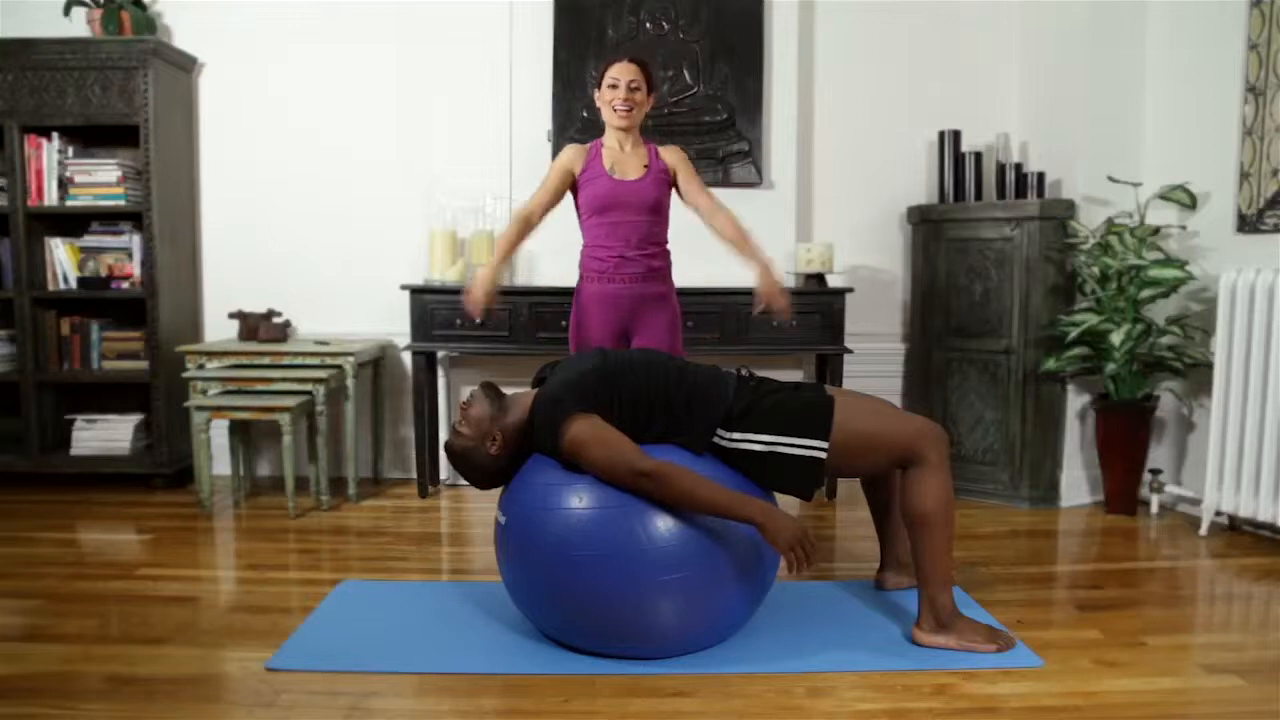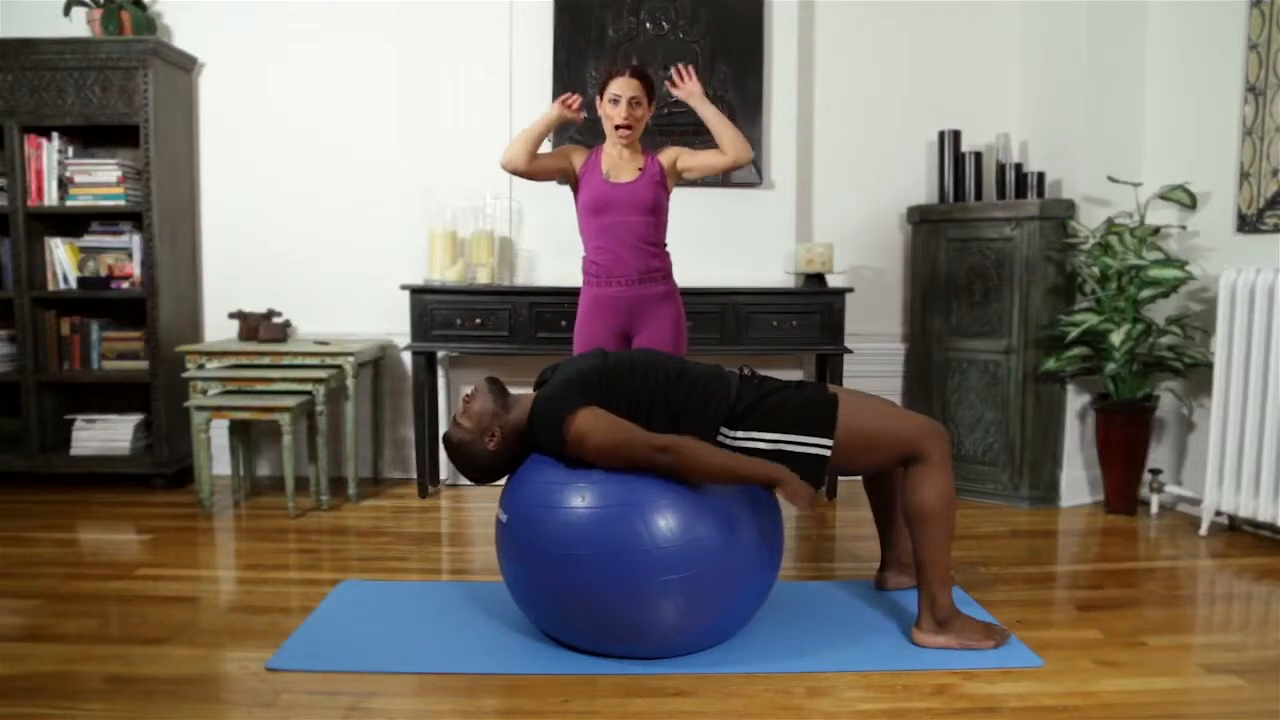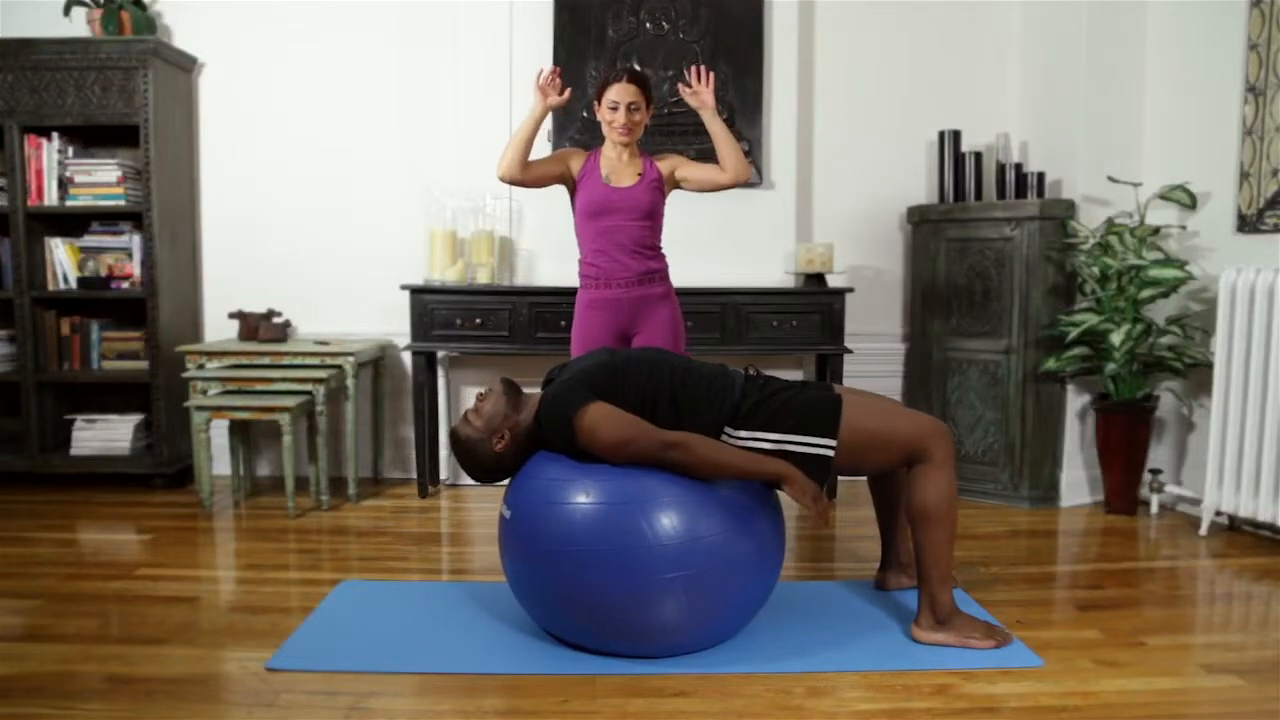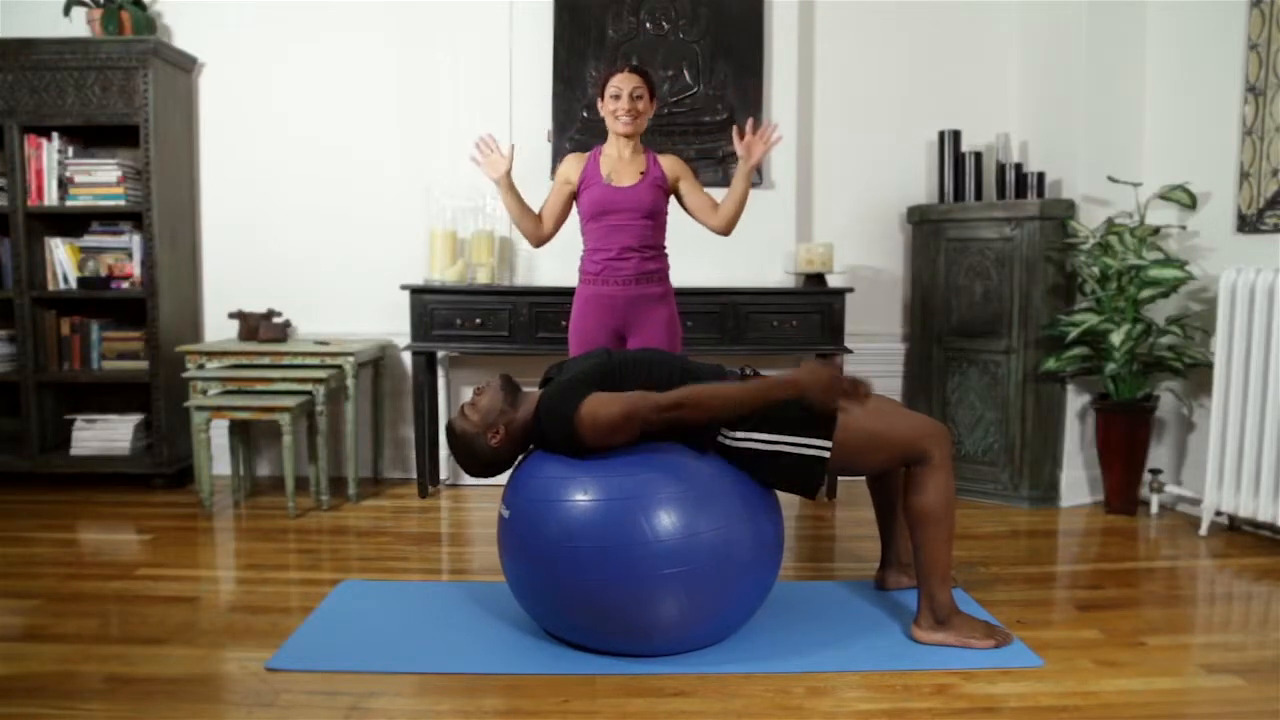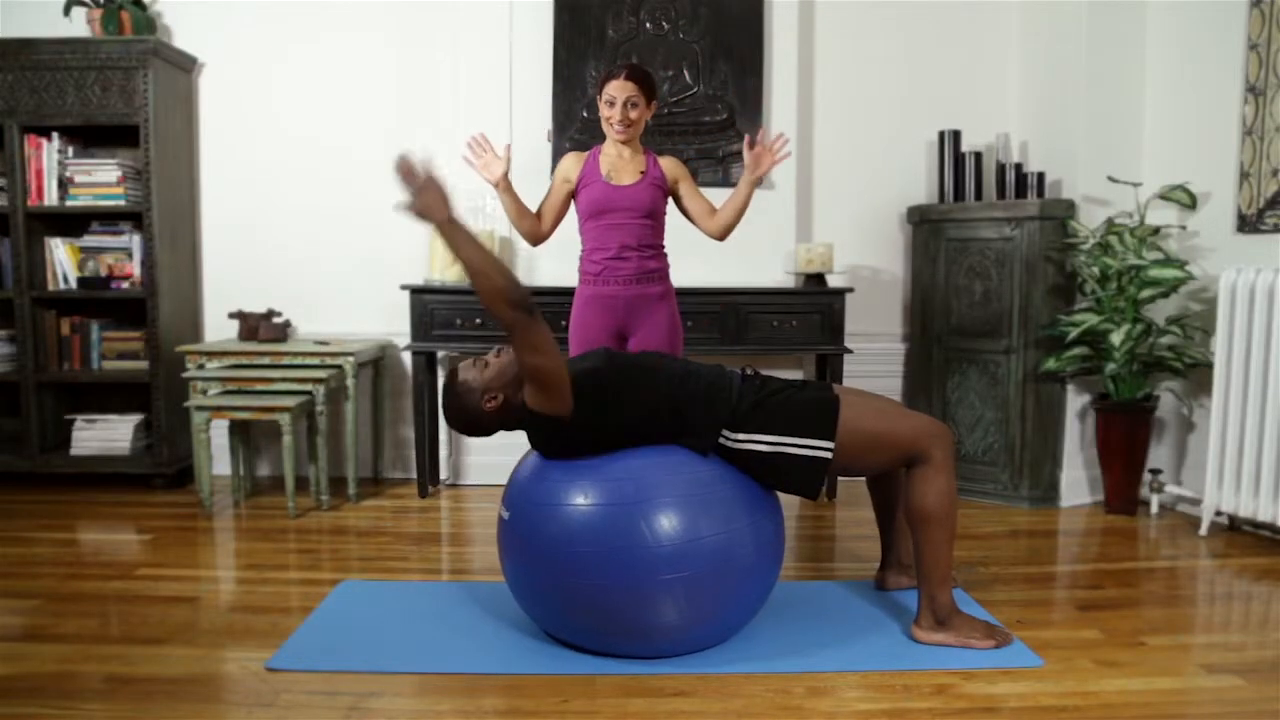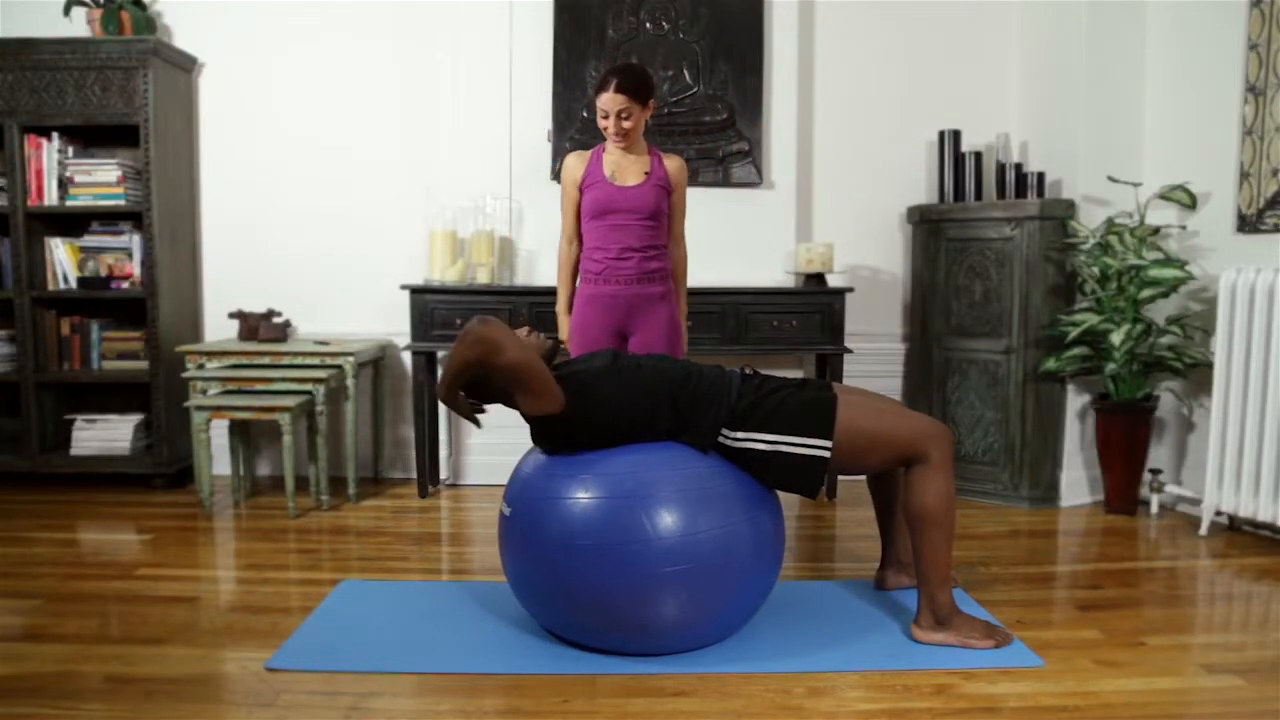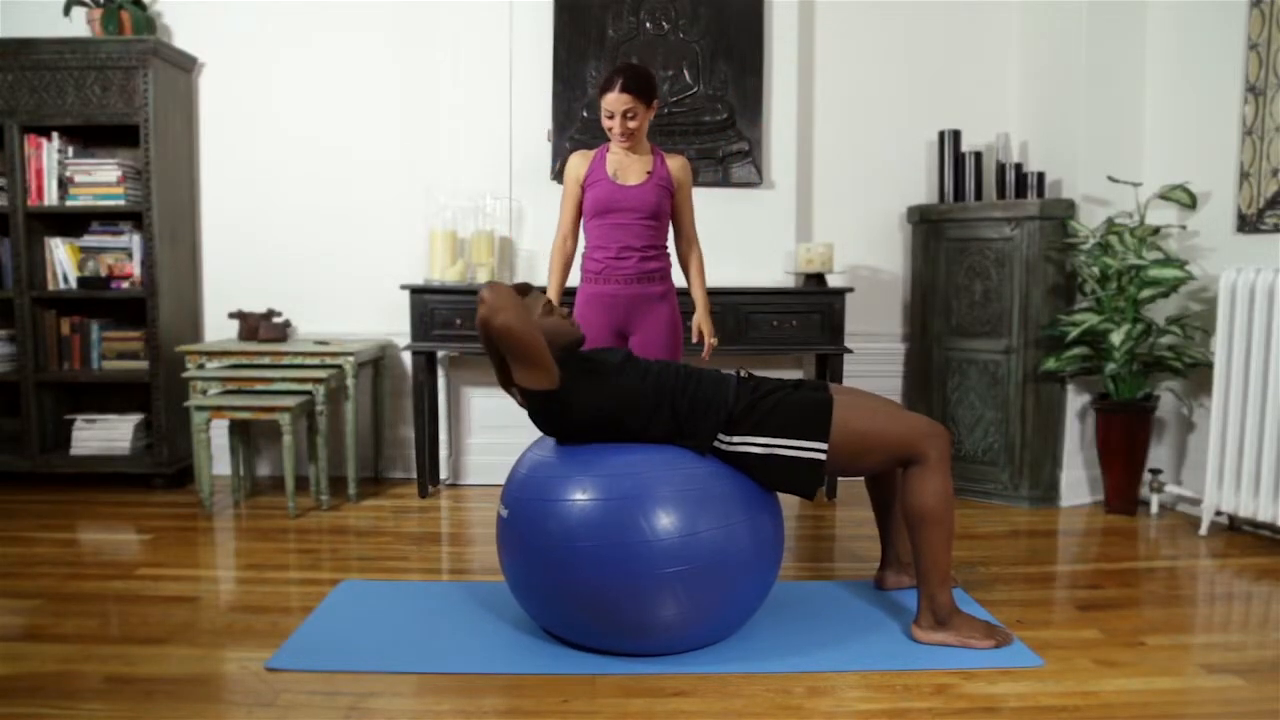
dt=0.7s
person 1, frame 1
left shoulder: (547, 387)
right shoulder: (556, 425)
right elbow: (648, 472)
right wrist: (763, 514)
left hip: (734, 392)
right hip: (740, 422)
left knee: (889, 429)
right knee: (926, 441)
left ankle: (897, 564)
right ankle: (939, 617)
person 1, frame 2
left shoulder: (550, 388)
right shoulder: (558, 423)
right elbow: (661, 450)
right wrist: (774, 473)
left hip: (737, 392)
right hip: (743, 420)
left knee: (891, 428)
right knee: (927, 439)
left ankle: (899, 564)
right ankle: (939, 617)
person 1, frame 3
left shoulder: (556, 390)
right shoulder: (563, 418)
right elbow: (671, 445)
right wrist: (782, 471)
left hip: (742, 391)
right hip: (747, 421)
left knee: (895, 432)
right knee: (931, 440)
left ankle: (899, 564)
right ankle: (938, 613)
person 1, frame 4
left shoulder: (554, 390)
right shoulder: (565, 419)
right elbow: (673, 407)
right wrist: (789, 385)
left hip: (740, 404)
right hip: (741, 425)
left knee: (898, 430)
right knee: (929, 440)
left ankle: (898, 564)
right ankle: (939, 615)
person 1, frame 5
left shoulder: (553, 402)
right shoulder: (547, 411)
right elbow: (517, 306)
right wrist: (443, 219)
left hip: (736, 399)
right hip: (738, 424)
left knee: (895, 437)
right knee: (930, 440)
left ankle: (897, 565)
right ankle: (938, 616)
person 1, frame 6
left shoulder: (556, 386)
right shoulder: (552, 413)
right elbow: (484, 336)
right wrist: (450, 386)
left hip: (739, 394)
right hip: (740, 419)
left knee: (898, 422)
right knee: (930, 439)
left ankle: (898, 563)
right ankle: (939, 616)
person 1, frame 7
left shoulder: (567, 373)
right shoulder: (556, 396)
right elbow: (495, 305)
right wrist: (505, 374)
left hip: (738, 397)
right hip: (739, 424)
left knee: (893, 424)
right knee: (927, 441)
left ankle: (897, 562)
right ankle: (938, 614)
person 2, frame 1
left shoulder: (669, 159)
right shoulder: (576, 158)
left elbow: (715, 213)
right elbow: (530, 214)
left wrist: (761, 265)
right wrist: (491, 268)
left hip: (656, 301)
right hip: (596, 301)
person 2, frame 2
left shoulder: (666, 162)
right shoulder: (578, 161)
left elbow: (738, 155)
right elbow: (514, 162)
left wrist: (698, 102)
right wrist: (556, 116)
left hip: (658, 303)
right hip: (599, 304)
person 2, frame 3
left shoulder: (664, 168)
right shoulder: (575, 163)
left elbow: (736, 174)
right elbow: (509, 172)
left wrist: (708, 112)
right wrist: (540, 109)
left hip: (655, 305)
right hip: (596, 306)
person 2, frame 4
left shoulder: (668, 167)
right shoulder: (576, 166)
left elbow: (720, 222)
right elbow: (538, 233)
left wrist: (744, 168)
right wrist: (504, 182)
left hip: (653, 304)
right hip: (594, 304)
person 2, frame 5
left shoulder: (667, 168)
right shoulder: (575, 165)
left elbow: (716, 226)
right elbow: (535, 232)
left wrist: (749, 178)
right wrist: (502, 184)
left hip: (654, 304)
right hip: (594, 304)
person 2, frame 6
left shoulder: (671, 167)
right shoulder: (578, 165)
left elbow: (675, 243)
right elbow: (570, 242)
left wrist: (681, 312)
right wrist: (562, 311)
left hip: (655, 303)
right hip: (595, 303)
person 2, frame 7
left shoulder: (674, 168)
right shoulder: (582, 164)
left elbow: (687, 242)
right elbow: (565, 238)
left wrist: (702, 307)
right wrist: (551, 304)
left hip: (655, 303)
right hip: (596, 302)
